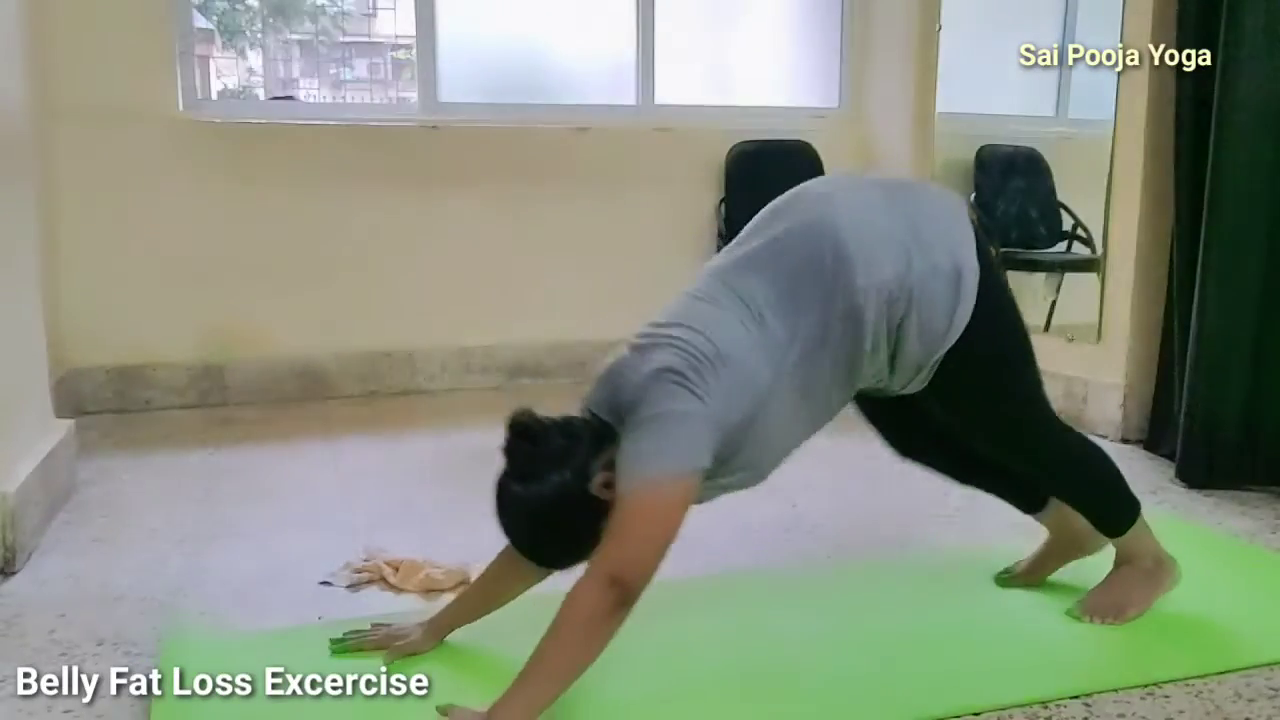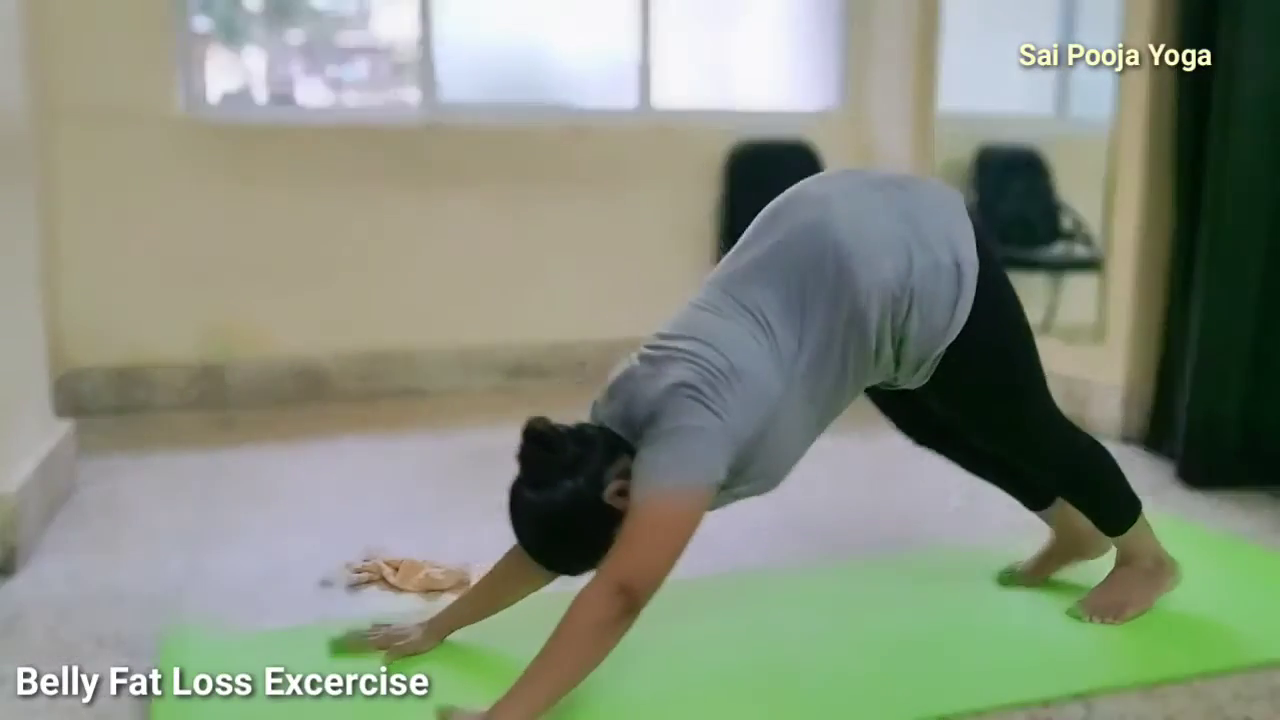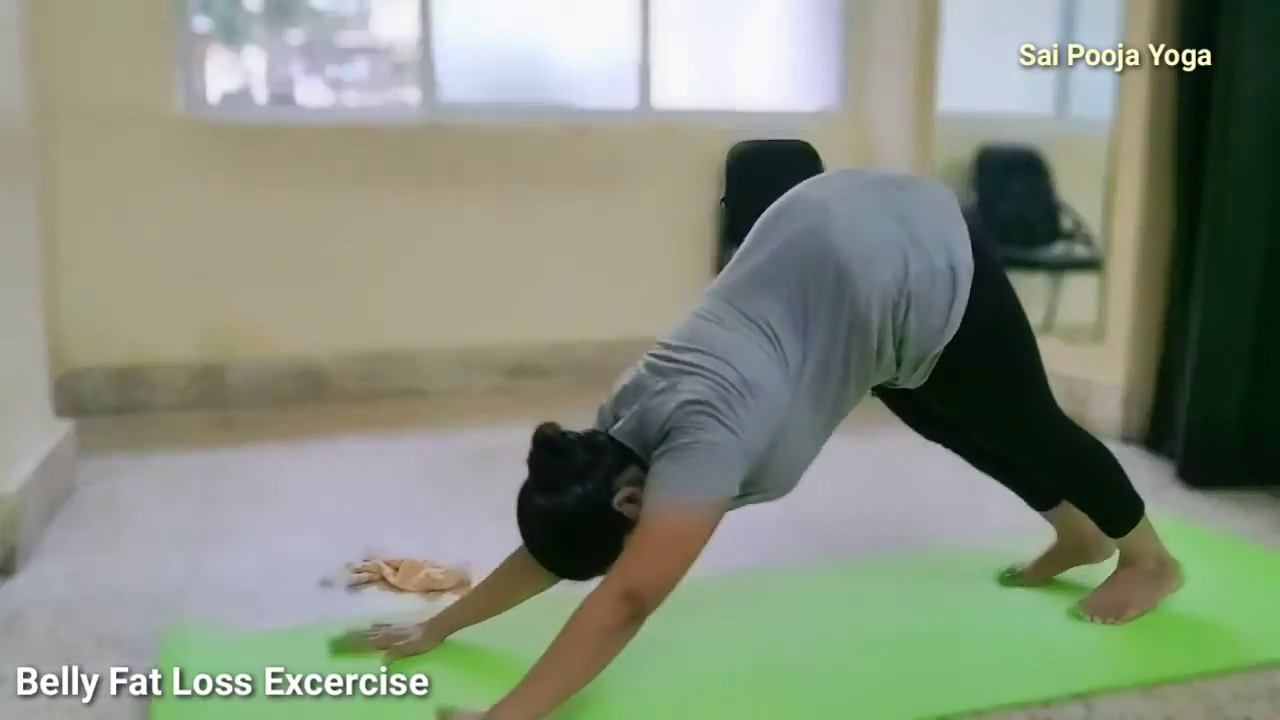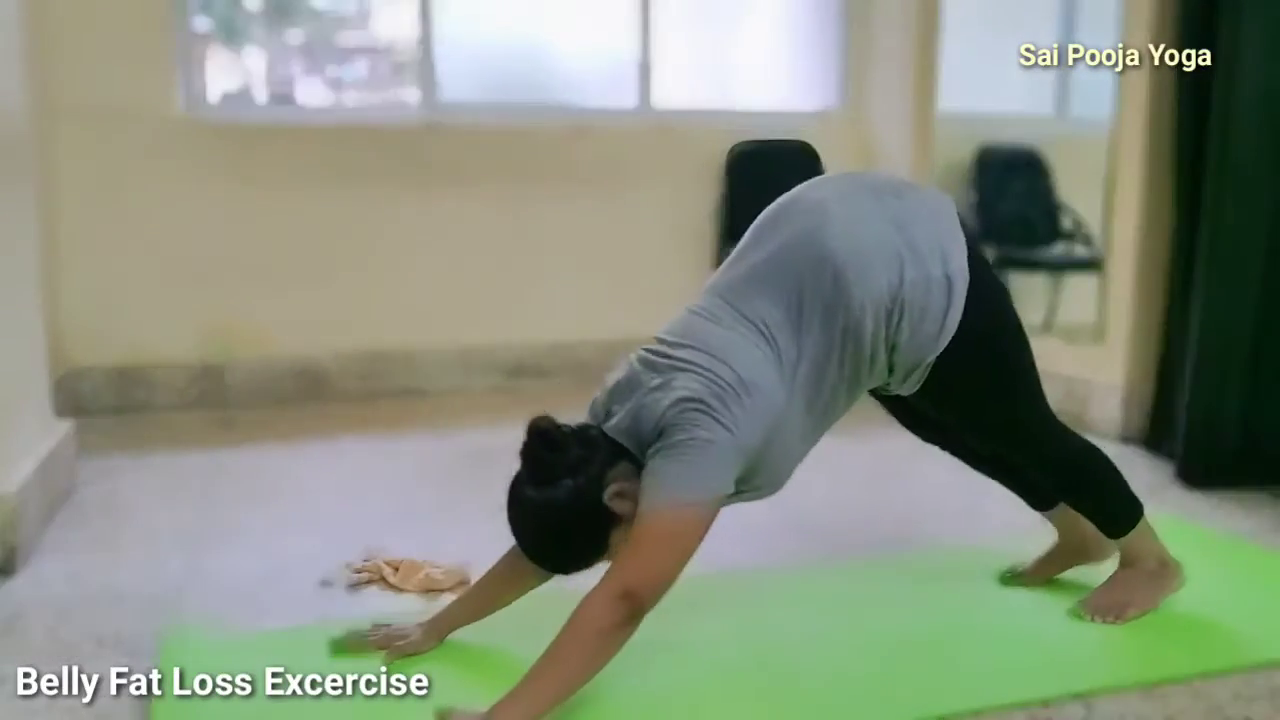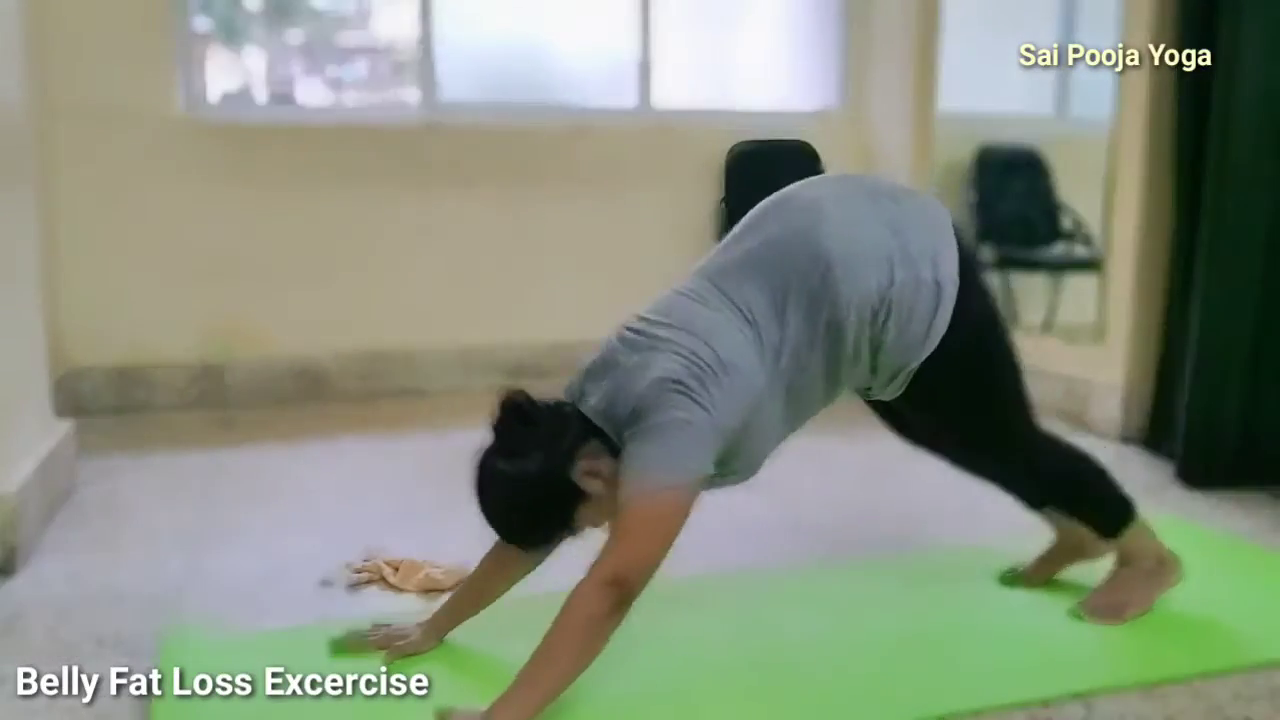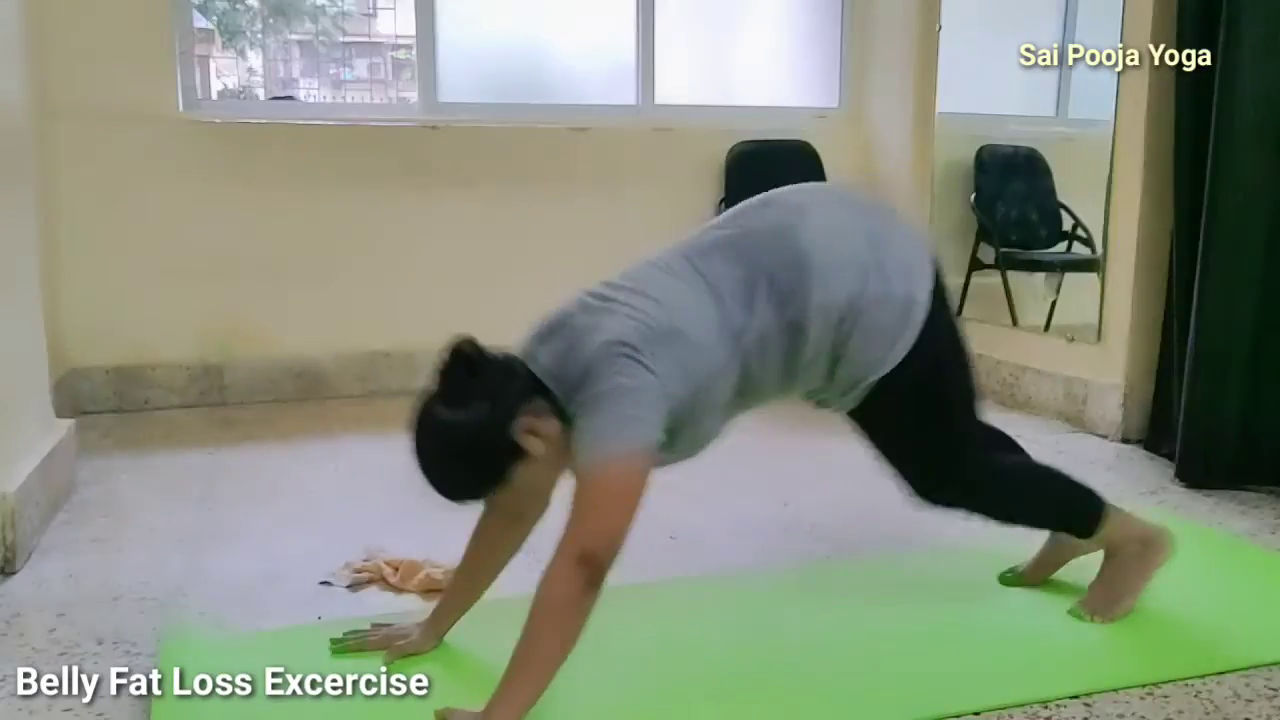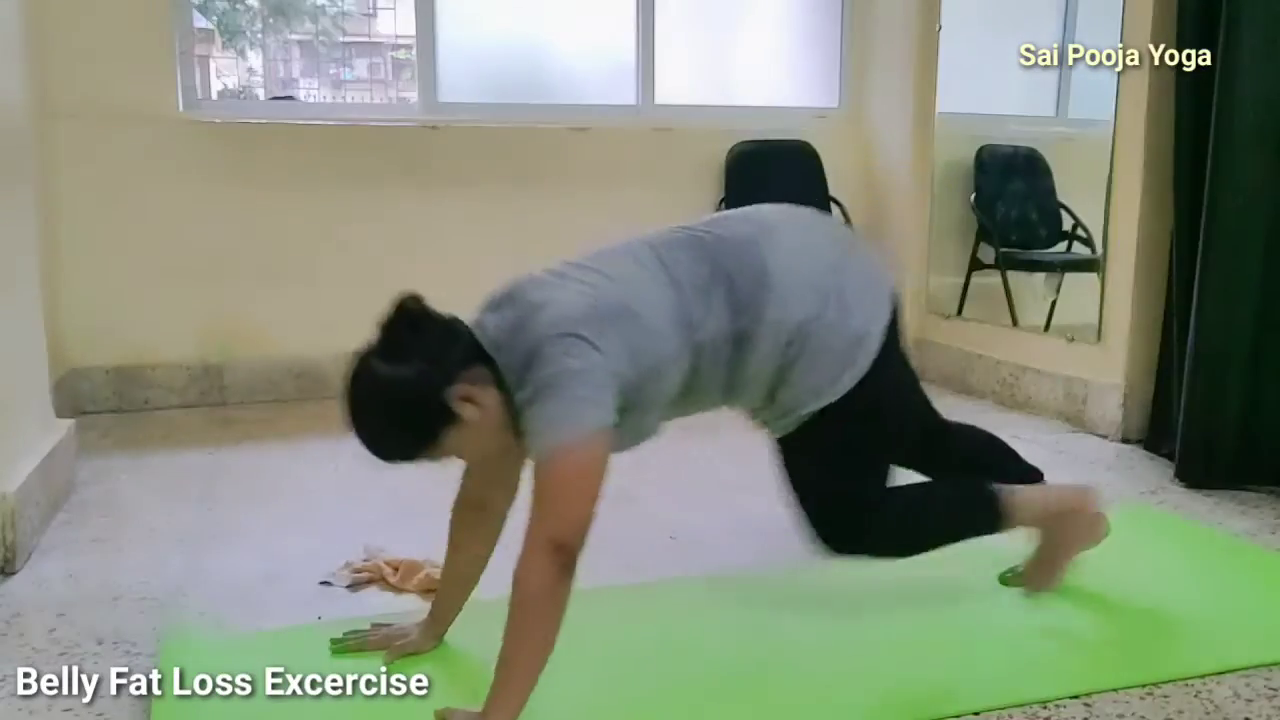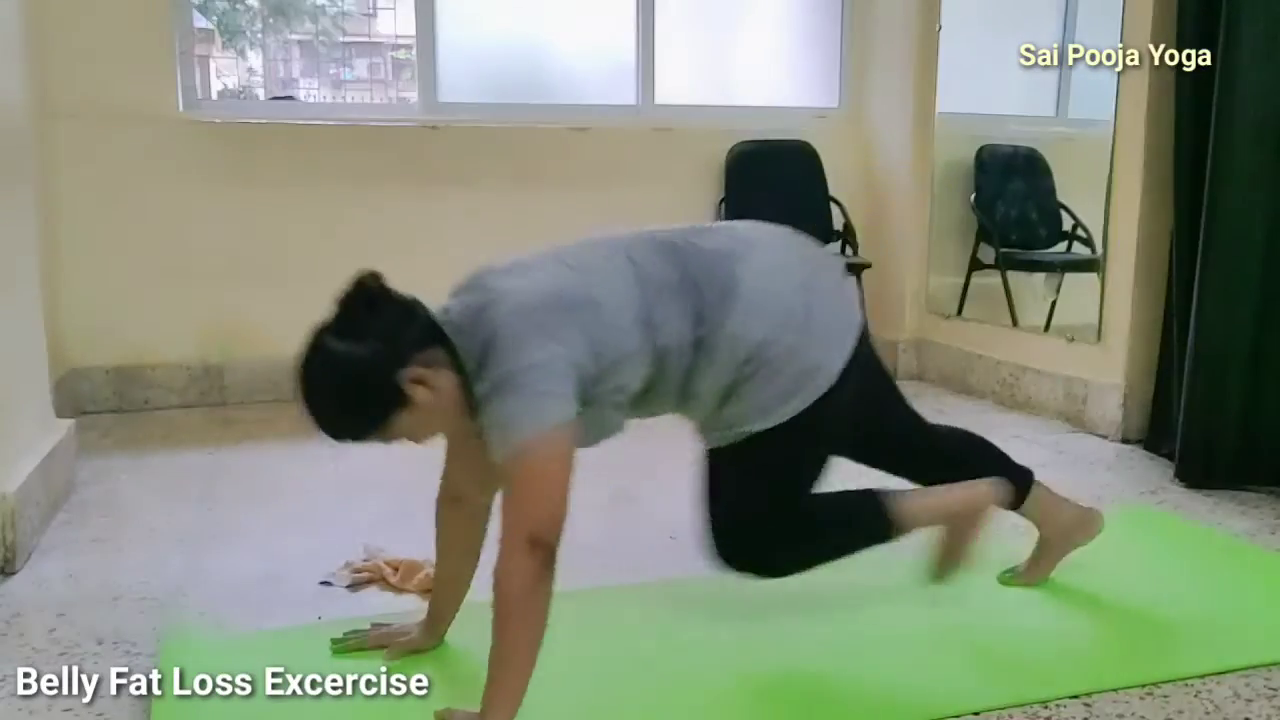
dt=0.1s
person 1, frame 1
left shoulder: (669, 422)
right shoulder: (606, 423)
left elbow: (609, 591)
right elbow: (539, 542)
right wrist: (434, 626)
left hip: (919, 264)
right hip: (847, 238)
left knee: (1022, 432)
right knee: (920, 438)
left ankle: (1144, 556)
right ankle: (1071, 527)
person 1, frame 2
left shoulder: (685, 432)
right shoulder: (616, 431)
left elbow: (618, 597)
right elbow: (548, 542)
right wrist: (435, 627)
left hip: (920, 260)
right hip: (850, 240)
left knee: (1025, 429)
right knee: (933, 424)
left ankle: (1145, 556)
right ankle: (1076, 528)
person 1, frame 3
left shoulder: (700, 441)
right shoulder: (623, 430)
left elbow: (625, 604)
right elbow: (550, 541)
right wrist: (437, 626)
left hip: (917, 258)
right hip: (849, 226)
left knee: (1026, 426)
right knee: (944, 419)
left ankle: (1149, 556)
right ankle: (1080, 530)
person 1, frame 4
left shoulder: (696, 439)
right shoulder: (614, 426)
left elbow: (622, 604)
right elbow: (546, 533)
right wrist: (435, 626)
left hip: (913, 267)
right hip: (845, 236)
left knee: (1022, 431)
right knee: (943, 422)
left ankle: (1149, 557)
right ankle: (1080, 531)
person 1, frame 5
left shoulder: (668, 424)
right shoulder: (584, 406)
left elbow: (612, 587)
right elbow: (535, 528)
right wrist: (435, 625)
left hip: (897, 271)
right hip: (839, 235)
left knee: (995, 440)
right knee: (942, 428)
left ankle: (1144, 553)
right ankle: (1079, 532)
person 1, frame 6
left shoulder: (614, 394)
right shoulder: (538, 374)
left elbow: (580, 567)
right elbow: (515, 512)
right wrist: (433, 626)
left hip: (866, 287)
right hip: (811, 247)
left knee: (946, 472)
right knee: (935, 446)
left ankle: (1130, 538)
right ankle: (1072, 530)
person 1, frame 7
left shoulder: (560, 371)
right shoulder: (490, 346)
left elbow: (553, 553)
right elbow: (483, 498)
right wrist: (433, 627)
left hip: (819, 305)
right hip: (796, 264)
left knee: (848, 523)
right knee: (911, 435)
left ankle: (1049, 506)
right ankle: (1066, 514)
person 1, frame 8
left shoulder: (517, 362)
right shoulder: (458, 334)
left elbow: (530, 548)
right elbow: (464, 494)
right wrist: (430, 628)
left hip: (785, 328)
right hip: (763, 284)
left knee: (751, 541)
right knee: (897, 439)
left ankle: (957, 502)
right ankle: (1059, 513)
